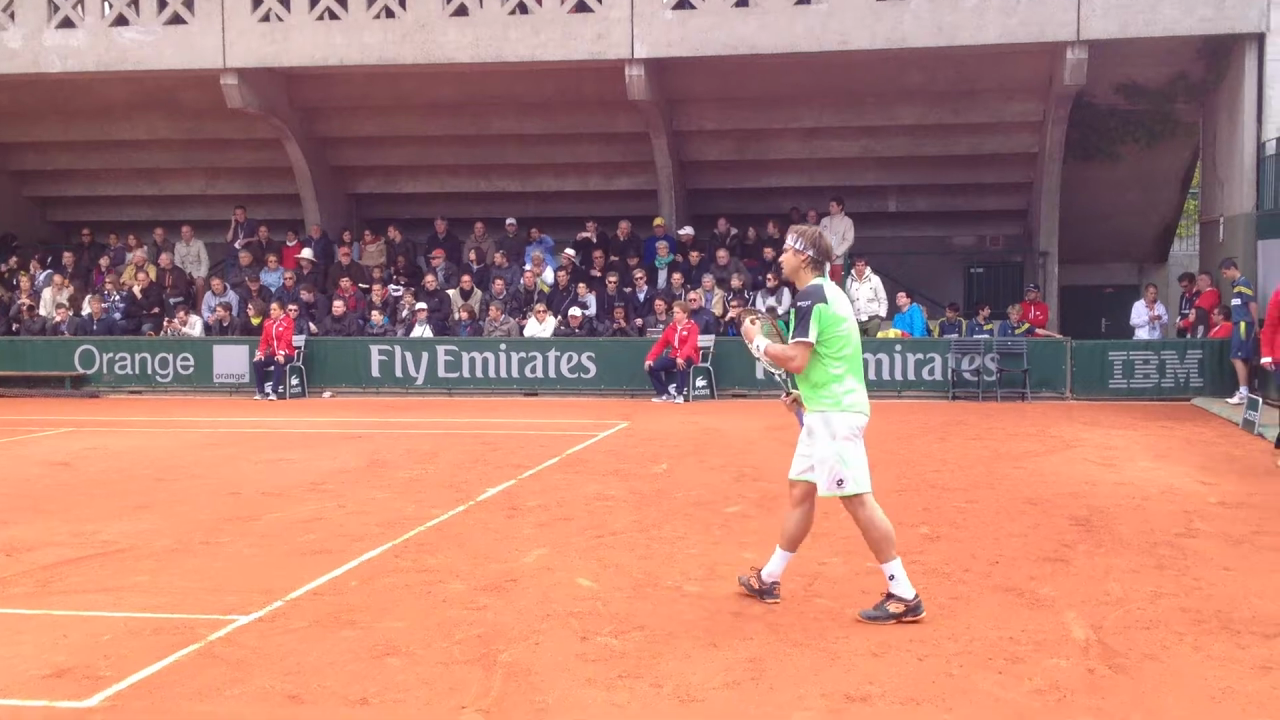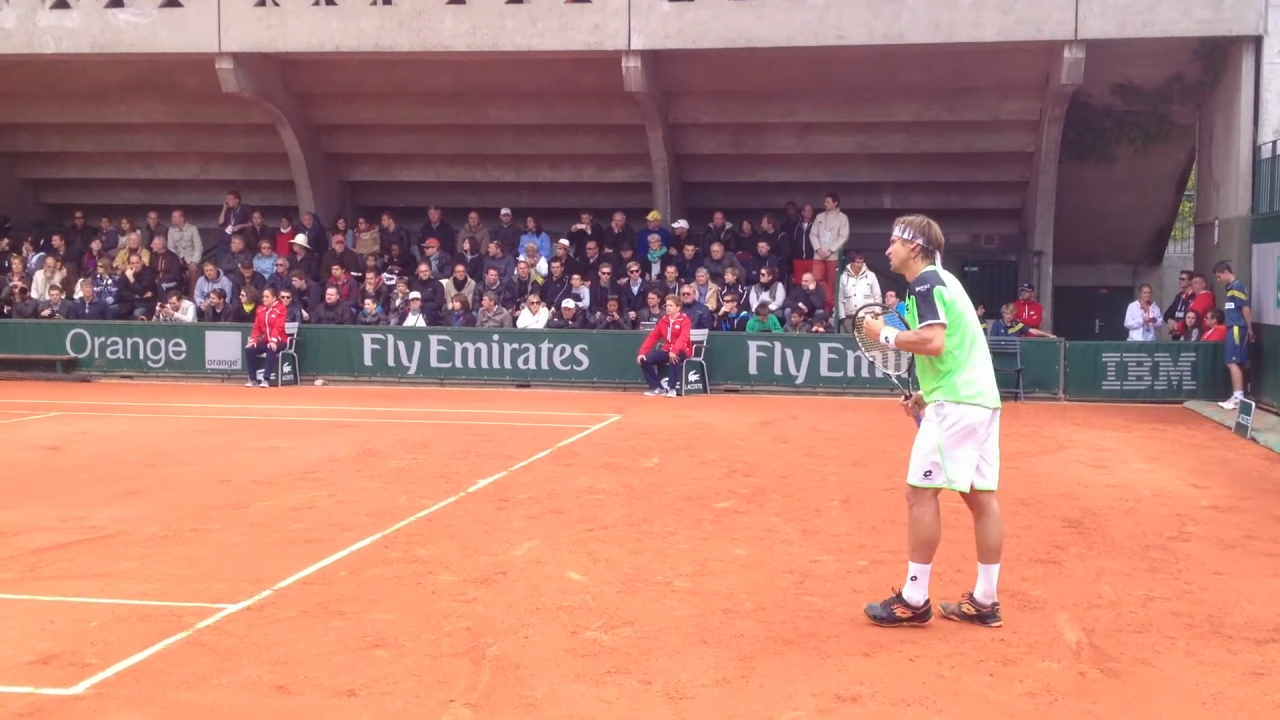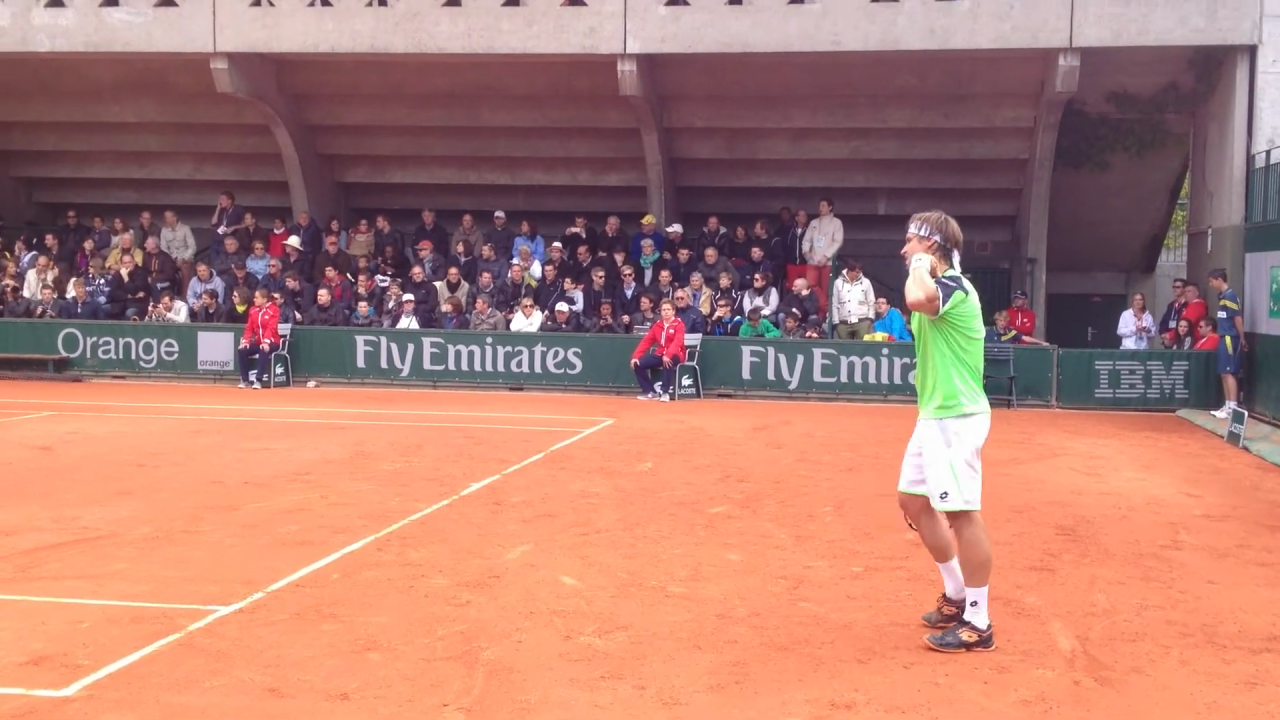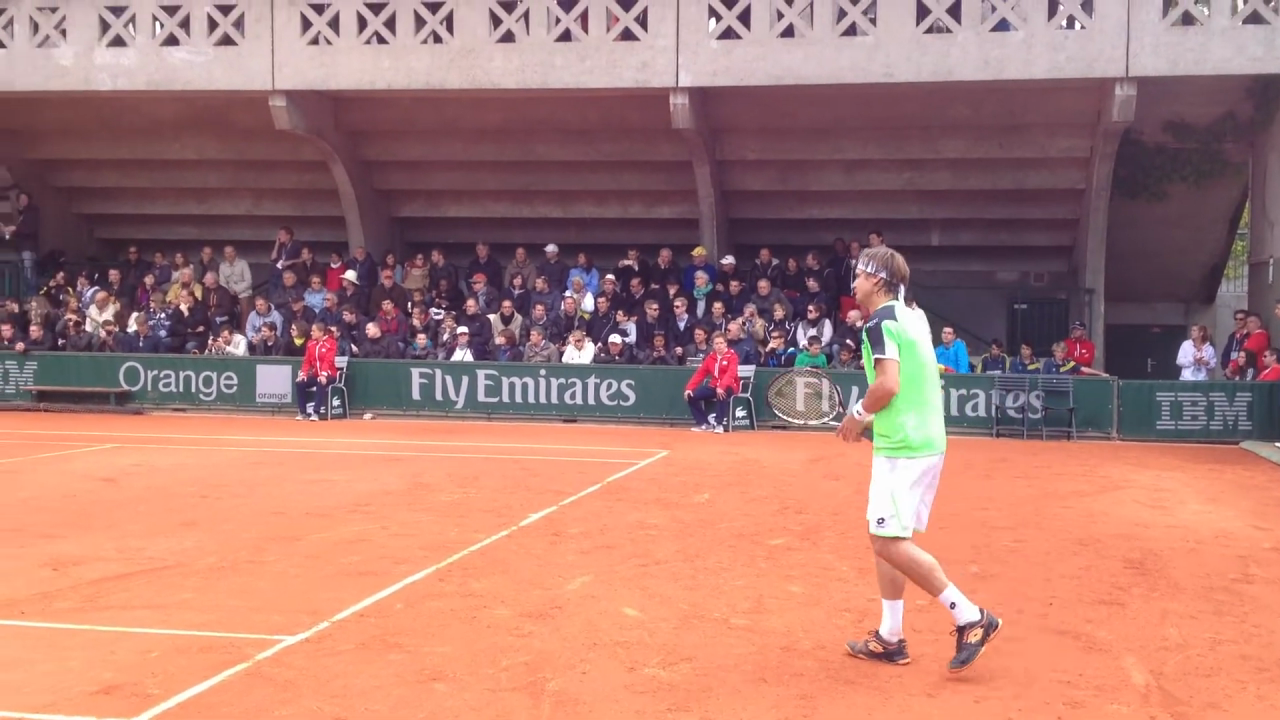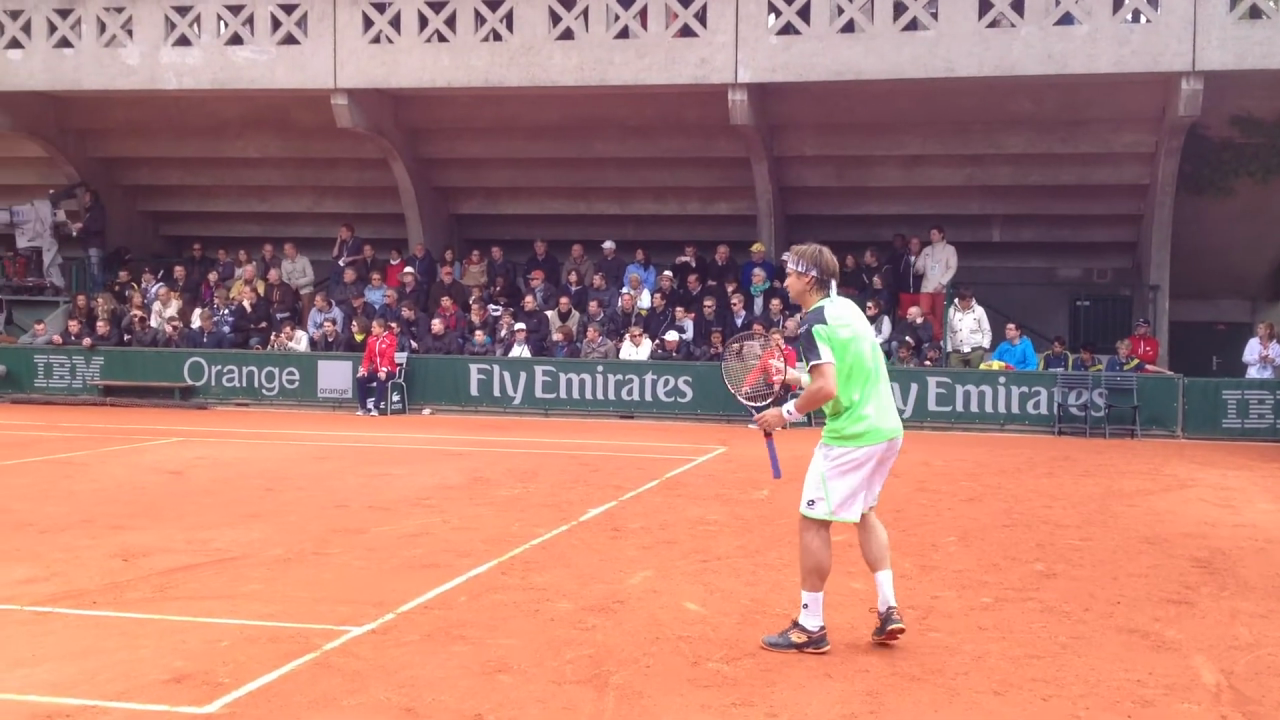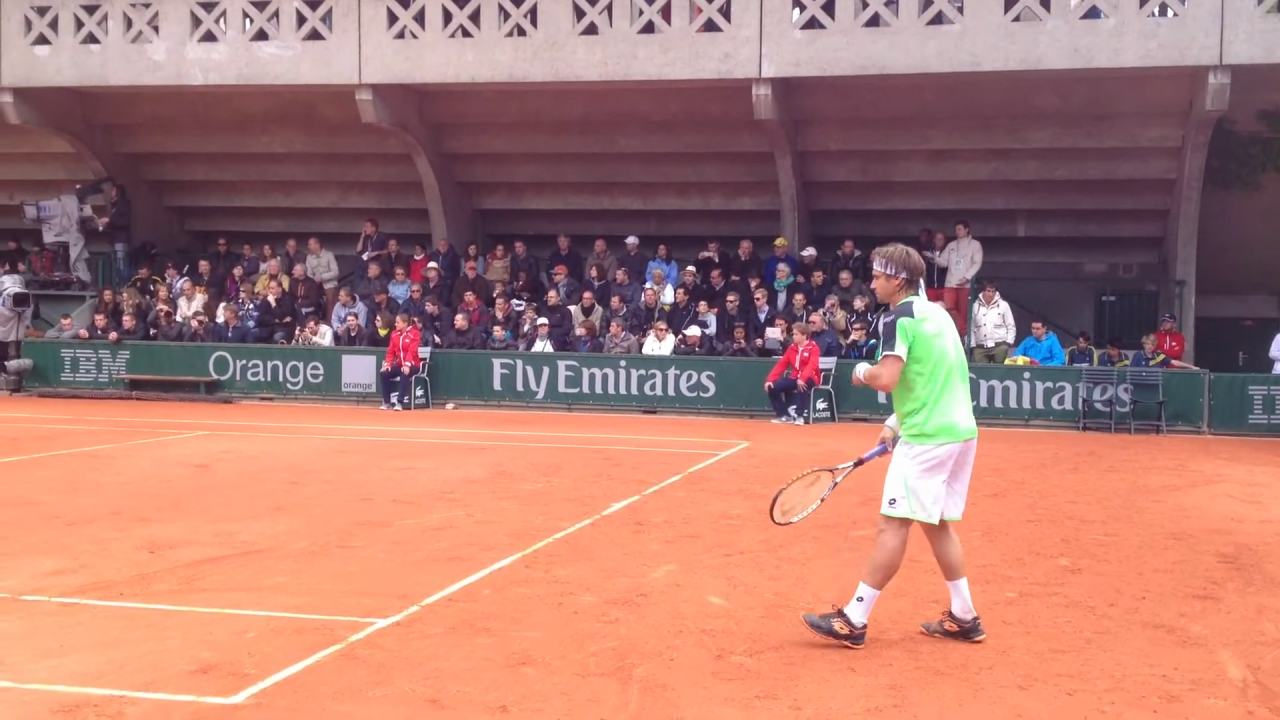
dt=0.7s
person 1, frame 1
left shoulder: (809, 297)
right shoulder: (827, 292)
left elbow: (795, 359)
left wrist: (758, 342)
right wrist: (804, 393)
left hip: (835, 412)
right hip: (828, 410)
left knee: (856, 500)
right knee: (801, 492)
left ankle: (903, 595)
right ankle: (769, 578)
person 1, frame 2
left shoulder: (925, 282)
right shoulder: (942, 280)
left elbow: (933, 343)
left wrist: (885, 334)
right wrist: (925, 395)
left hip: (956, 404)
right hip: (981, 400)
left knee: (922, 494)
right knee: (981, 498)
left ankle: (914, 599)
right ankle: (985, 600)
person 1, frame 3
left shoulder: (951, 285)
right shoulder: (944, 286)
left elbow: (916, 300)
left wrist: (921, 266)
left hip: (955, 418)
right hip: (936, 416)
left knee: (961, 514)
right knee: (913, 500)
left ankle: (978, 622)
right ankle: (957, 594)
person 1, frame 4
left shoulder: (881, 320)
right shoulder: (911, 318)
left elbow: (887, 385)
left wrist: (858, 415)
right wrist: (868, 419)
left hip: (904, 449)
right hip: (924, 443)
left knee: (890, 543)
right knee: (890, 541)
left ankle: (971, 617)
right ankle: (890, 636)
person 1, frame 5
left shoulder: (814, 324)
right shoulder: (849, 308)
left elbow: (827, 389)
left wrist: (786, 413)
right wrist: (801, 376)
left hip: (851, 437)
right hip: (887, 430)
left knee: (813, 524)
right knee: (865, 517)
left ankle: (811, 627)
right ankle: (887, 609)
person 1, frame 6
left shoulder: (900, 317)
right shoulder: (936, 312)
left elbow: (886, 379)
left wrist: (862, 372)
right wrist: (897, 423)
left hip: (929, 437)
right hip: (960, 432)
left knee: (893, 525)
right knee: (937, 523)
left ankle: (853, 619)
right ankle: (964, 616)
